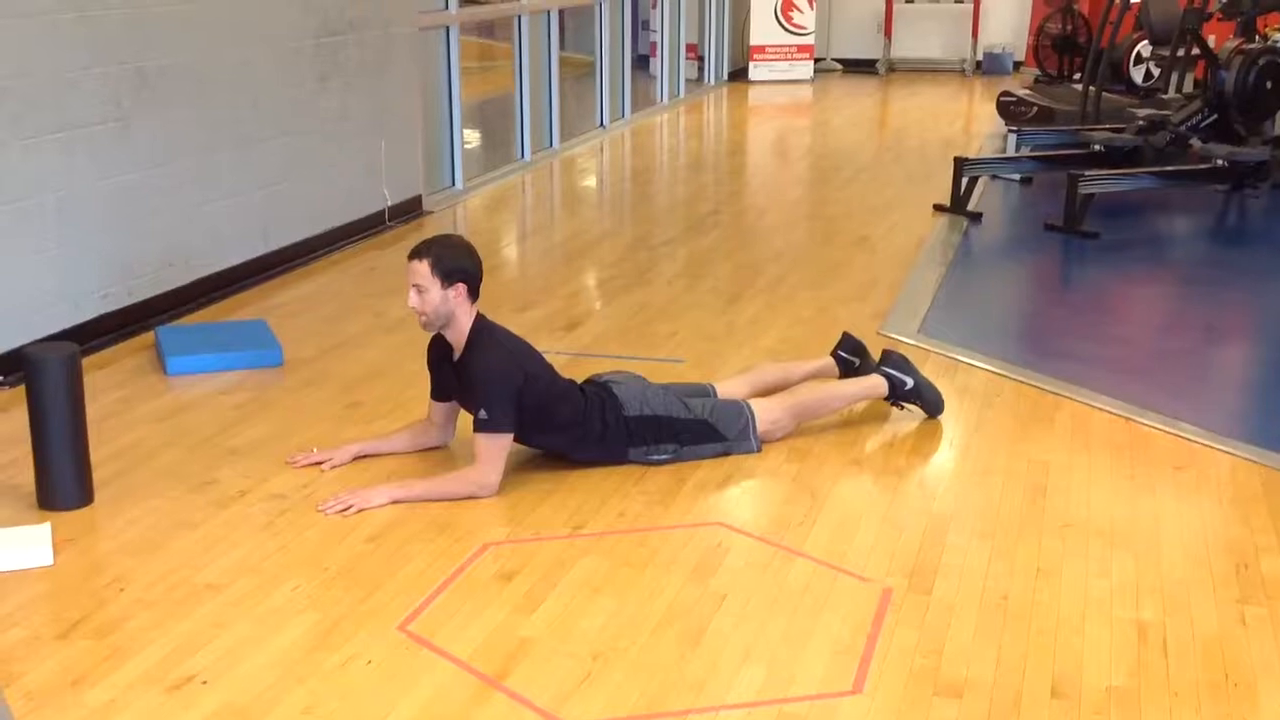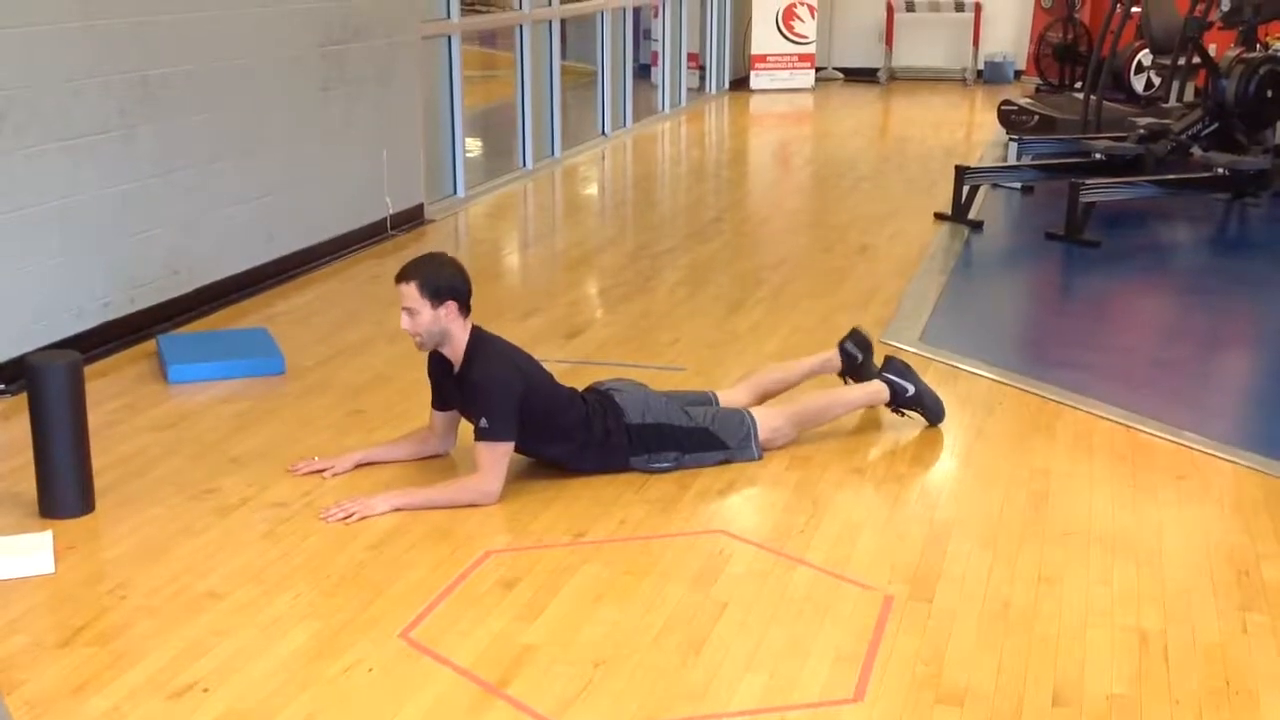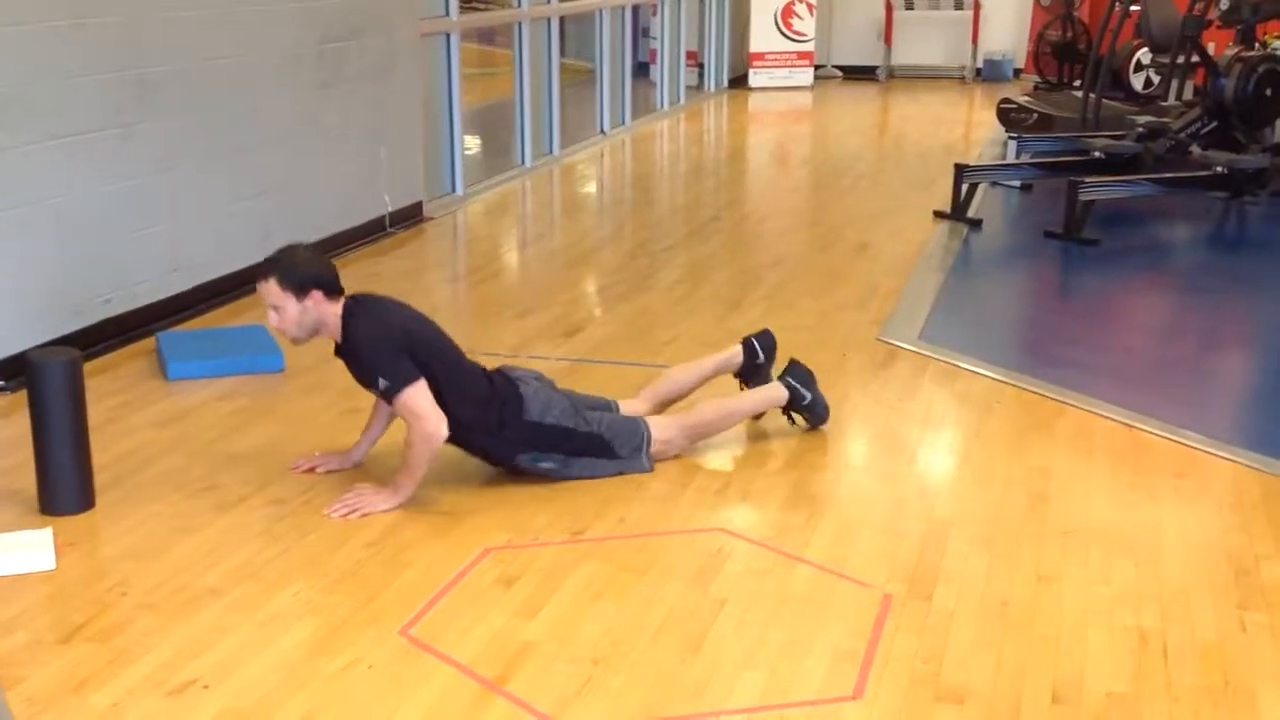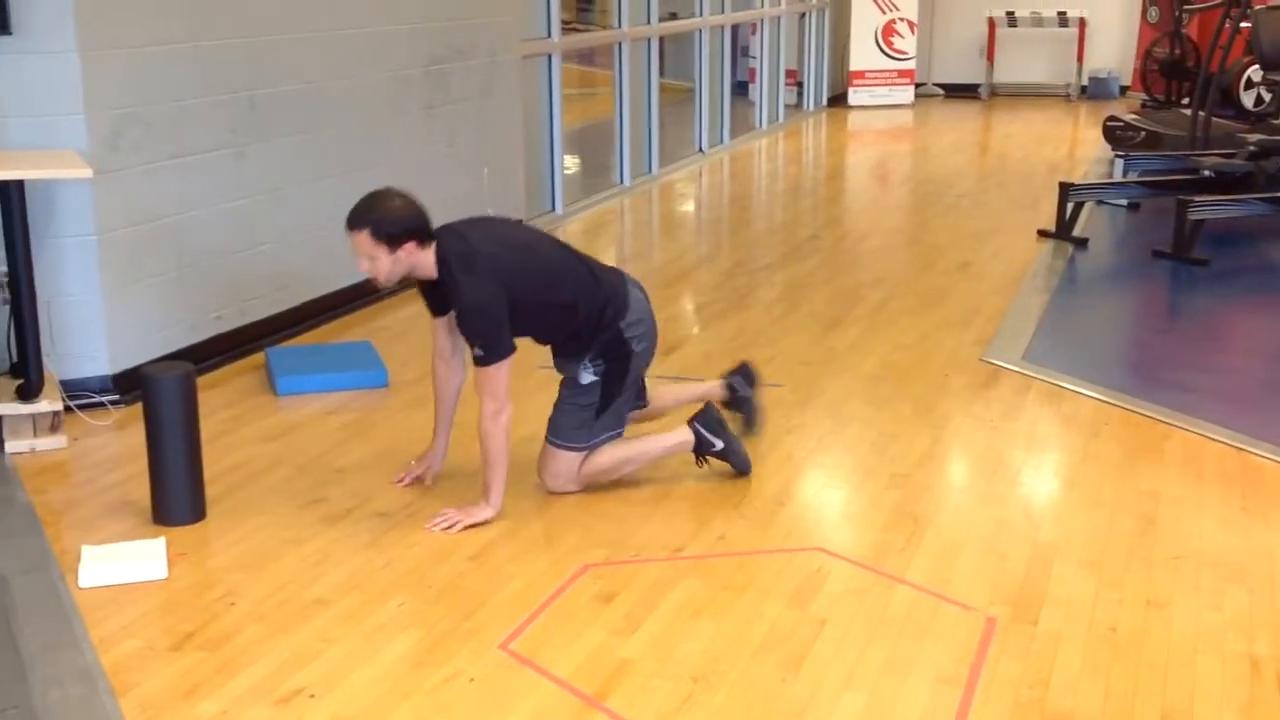
dt=1s
person 1, frame 1
left shoulder: (491, 363)
right shoulder: (445, 349)
left elbow: (485, 478)
right elbow: (436, 429)
left wrist: (387, 492)
right wrist: (356, 448)
left hip: (630, 425)
right hip: (608, 396)
left knee: (771, 421)
right knee: (733, 391)
left ankle: (887, 380)
right ankle: (840, 359)
person 1, frame 2
left shoulder: (491, 374)
right shoulder: (445, 361)
left elbow: (487, 486)
right elbow: (437, 439)
left wrist: (389, 499)
right wrist: (357, 456)
left hip: (630, 433)
right hip: (608, 405)
left knee: (772, 428)
right knee: (737, 397)
left ankle: (888, 386)
right ankle: (842, 356)
person 1, frame 3
left shoulder: (367, 337)
right shoulder: (363, 314)
left elbow: (432, 428)
left wrist: (394, 493)
right wrist: (354, 453)
left hip: (523, 430)
right hip: (514, 393)
left knee: (669, 437)
right knee: (640, 409)
left ankle: (785, 392)
right ankle: (744, 353)
person 1, frame 4
left shoulder: (475, 288)
right shoulder: (437, 256)
left elbow: (495, 408)
right elbow: (446, 359)
left wrist: (490, 502)
right wrist: (436, 450)
left hip: (616, 330)
right hip: (604, 306)
left knee: (559, 476)
right knee: (615, 410)
left ankle: (695, 436)
right ankle: (727, 389)
